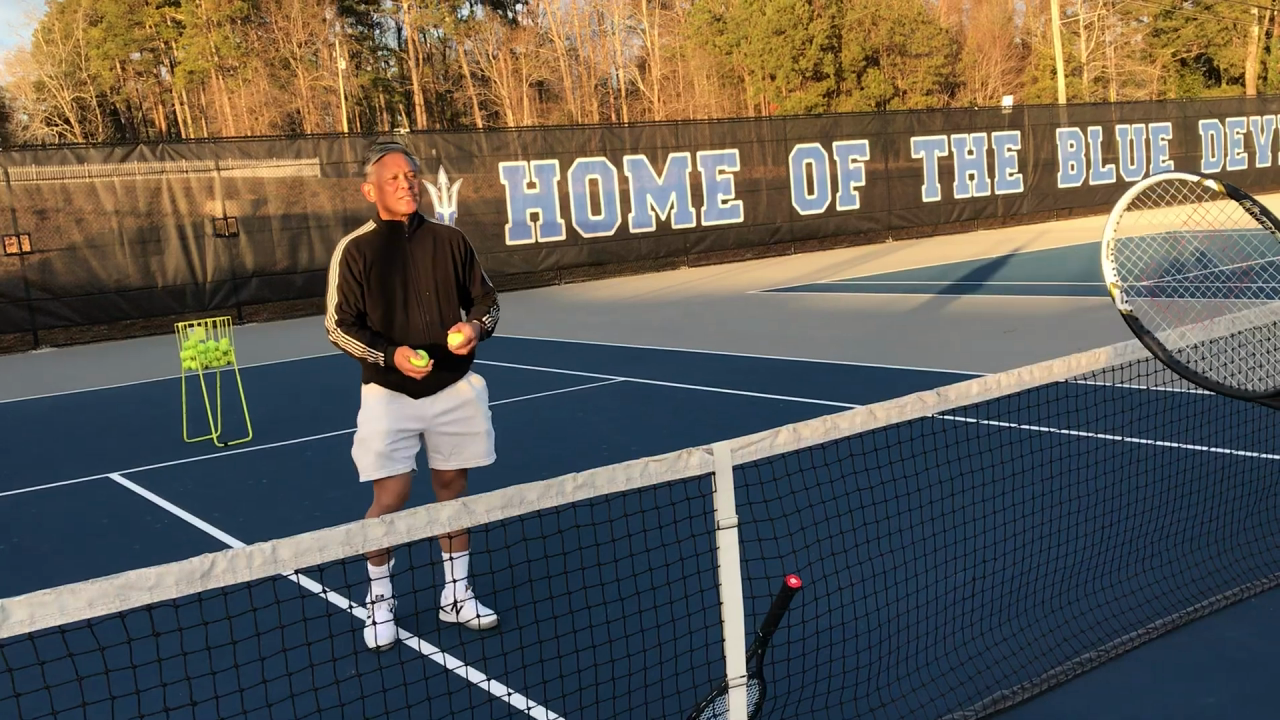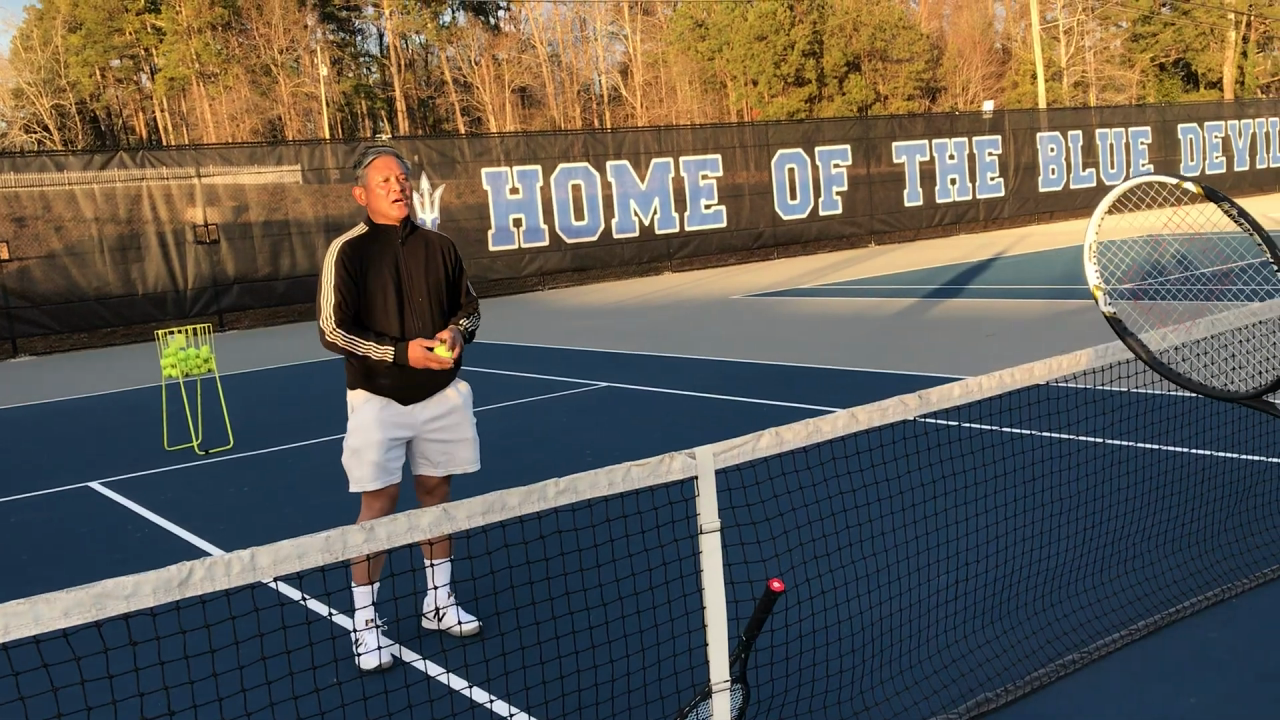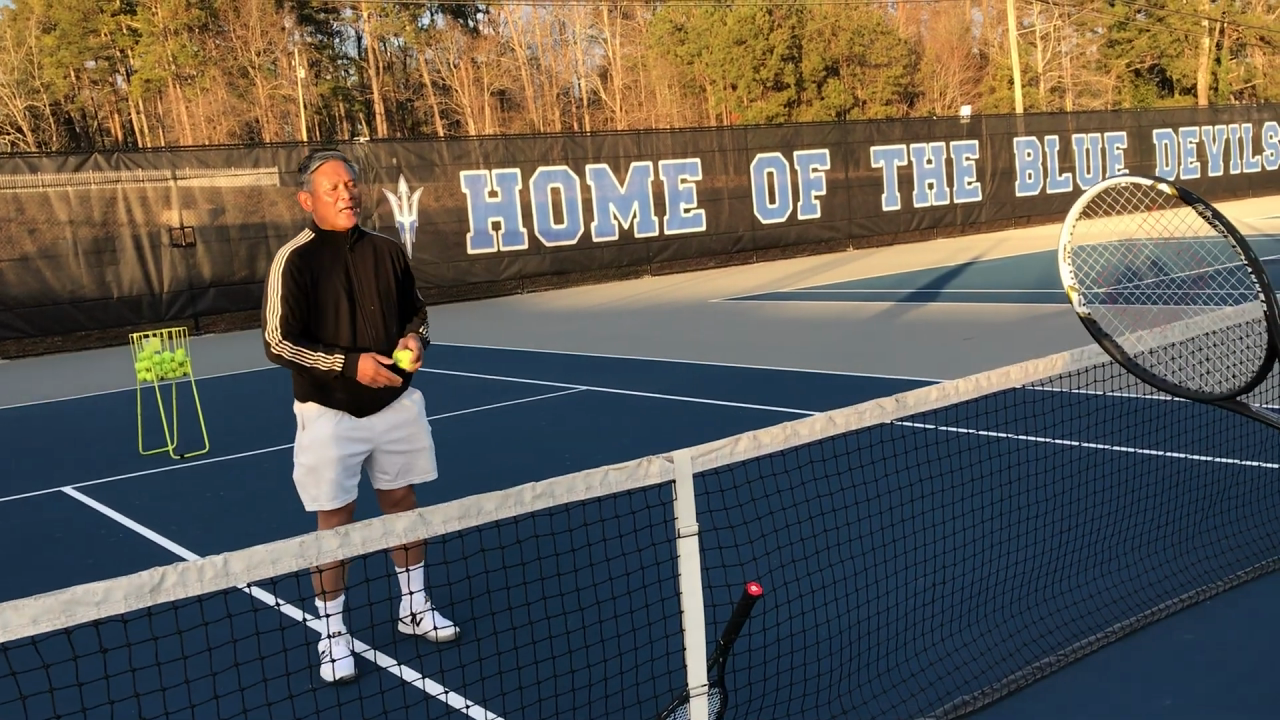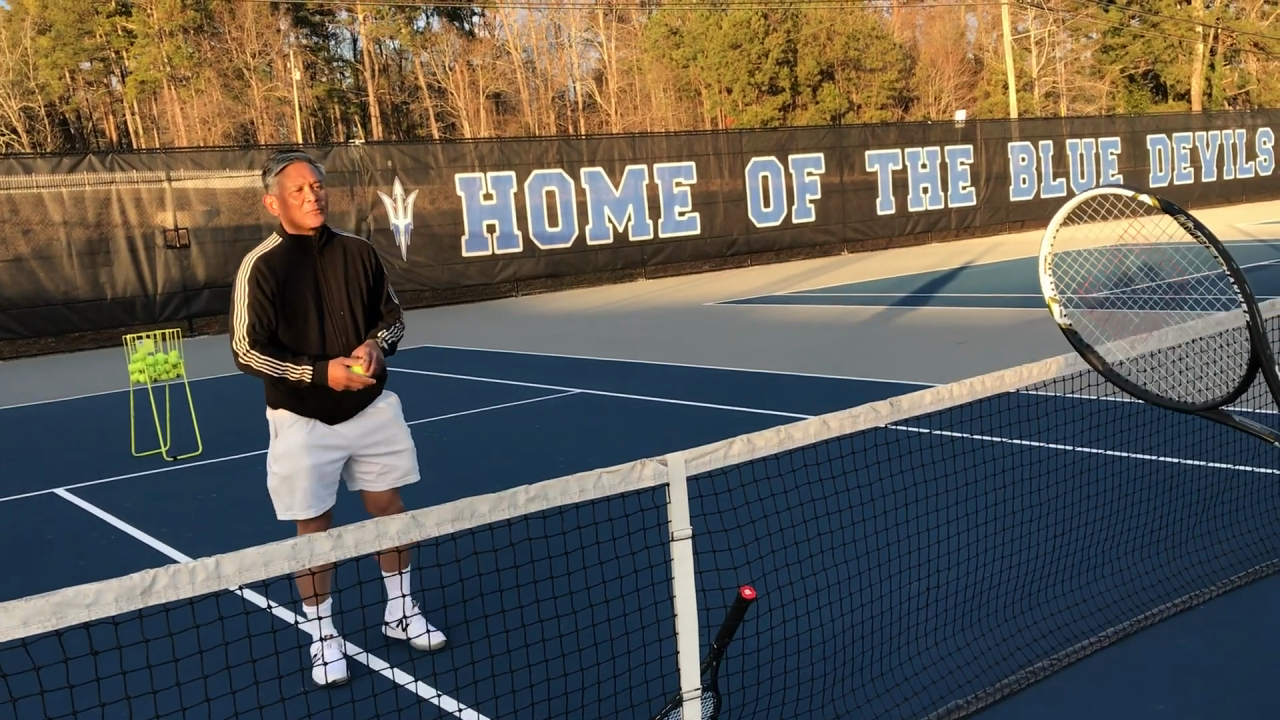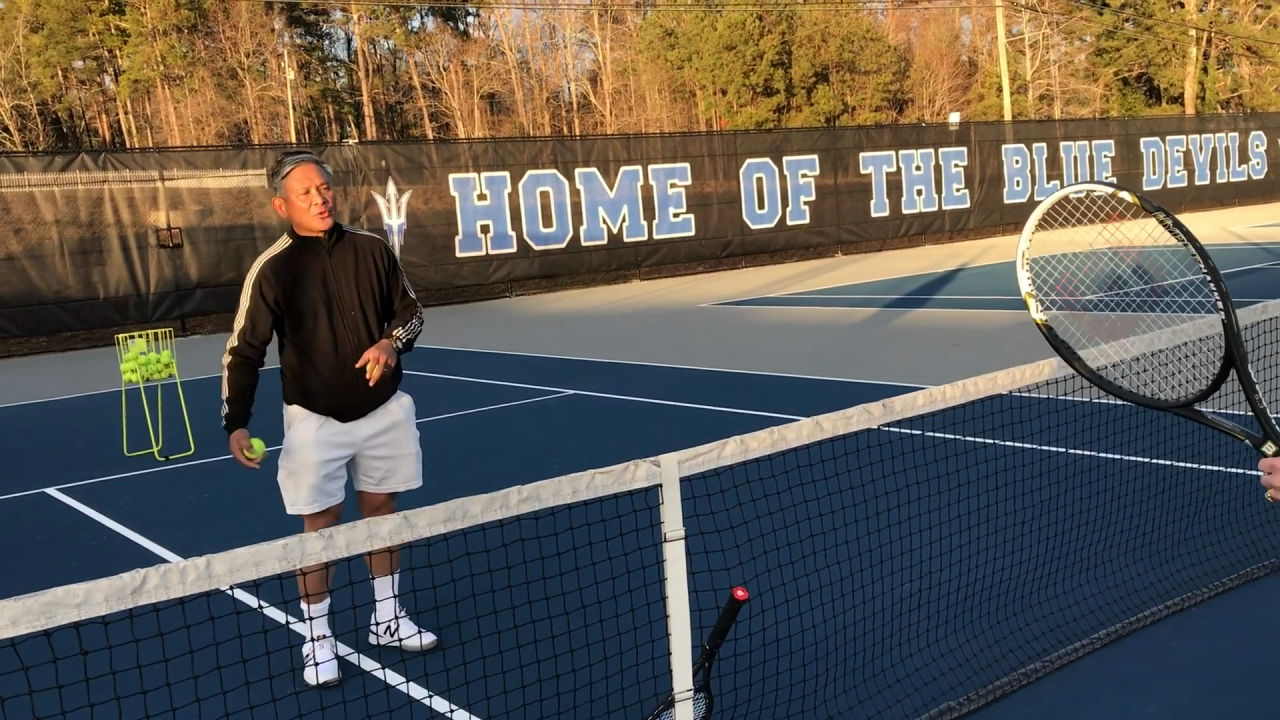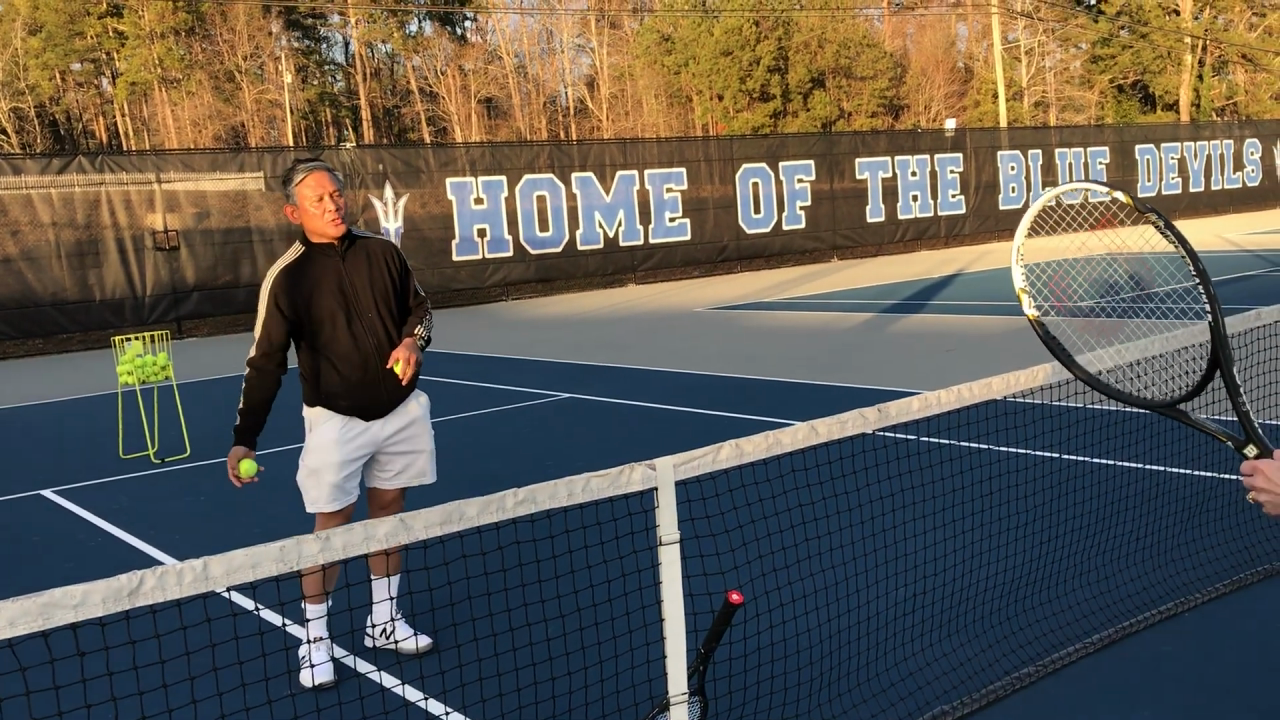
dt=0.4s
person 1, frame 1
left shoulder: (451, 240)
right shoulder: (355, 250)
left elbow: (486, 300)
right elbow: (339, 326)
left wrist: (476, 326)
right wrist: (388, 355)
left hip: (454, 388)
right hip: (390, 393)
left knee: (452, 487)
right knee: (390, 497)
left ankle: (456, 594)
right ankle: (378, 597)
person 1, frame 2
left shoulder: (439, 246)
right shoulder: (347, 252)
left elbow: (468, 305)
right elbow: (332, 331)
left wrist: (457, 332)
right wrist: (400, 352)
left hip: (441, 393)
right hip: (378, 398)
left knee: (435, 494)
right knee: (377, 504)
left ankle: (439, 602)
right ankle: (365, 622)
person 1, frame 3
left shoulder: (387, 251)
right shoulder: (294, 260)
left elbow: (415, 311)
right elbow: (278, 343)
left wrist: (415, 339)
right wrist: (350, 364)
left hip: (395, 403)
right hip: (330, 413)
left knee: (402, 504)
right knee: (334, 521)
left ankle: (415, 607)
right ankle: (333, 634)
person 1, frame 4
left shoulder: (359, 252)
right shoulder: (261, 266)
left elbow: (392, 315)
right elbow: (248, 351)
left wrist: (376, 345)
right wrist: (320, 372)
left hip: (372, 408)
right hip: (304, 422)
left knee: (388, 508)
right knee: (314, 529)
left ankle: (400, 612)
right ankle: (323, 638)
person 1, frame 5
left shoulder: (373, 250)
right shoulder: (271, 271)
left elbow: (410, 312)
right elbow: (242, 352)
left wrist: (392, 344)
right wrist: (236, 423)
left hip: (384, 409)
right hip: (316, 419)
left knee: (382, 511)
right knee: (321, 527)
left ankle: (388, 618)
right ankle: (317, 638)
person 1, frame 6
left shoulder: (383, 252)
right shoulder: (287, 278)
left elbow: (418, 307)
right elbow: (264, 364)
left wrist: (413, 341)
right wrist: (244, 438)
left hip: (400, 408)
right hip: (336, 418)
left knee: (387, 510)
right knee: (331, 526)
left ankle: (385, 619)
right ankle: (314, 638)
